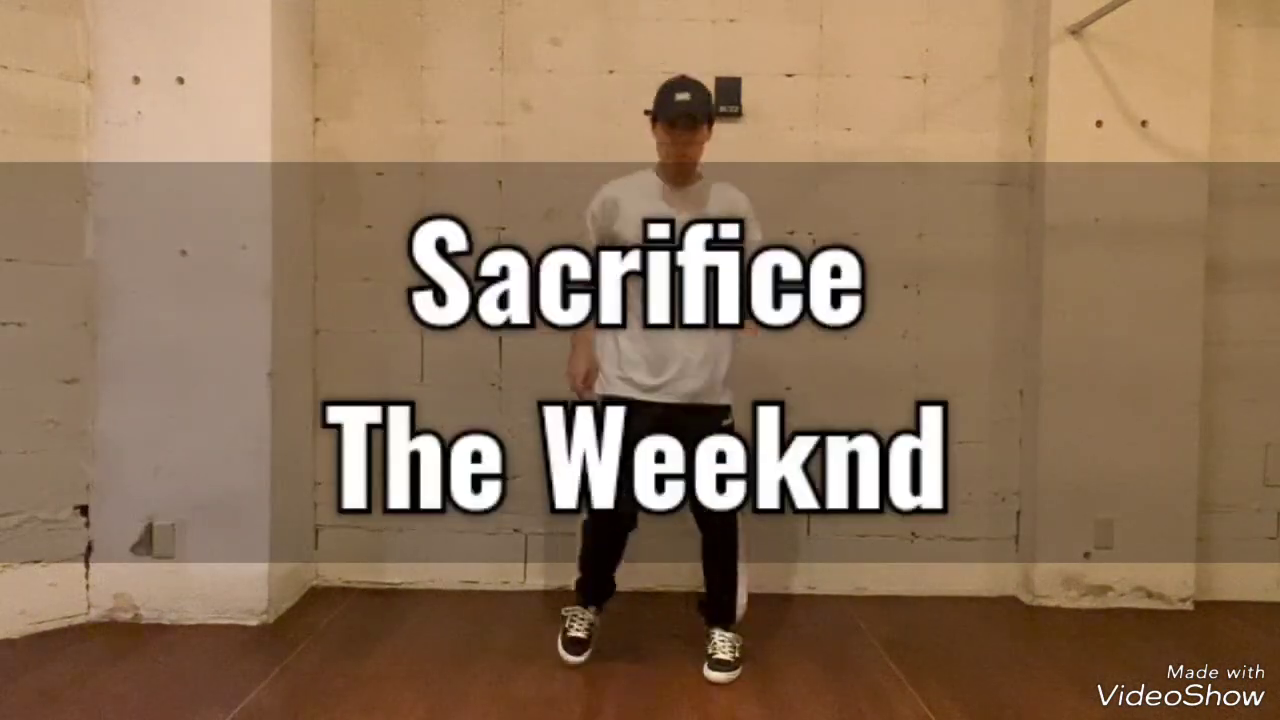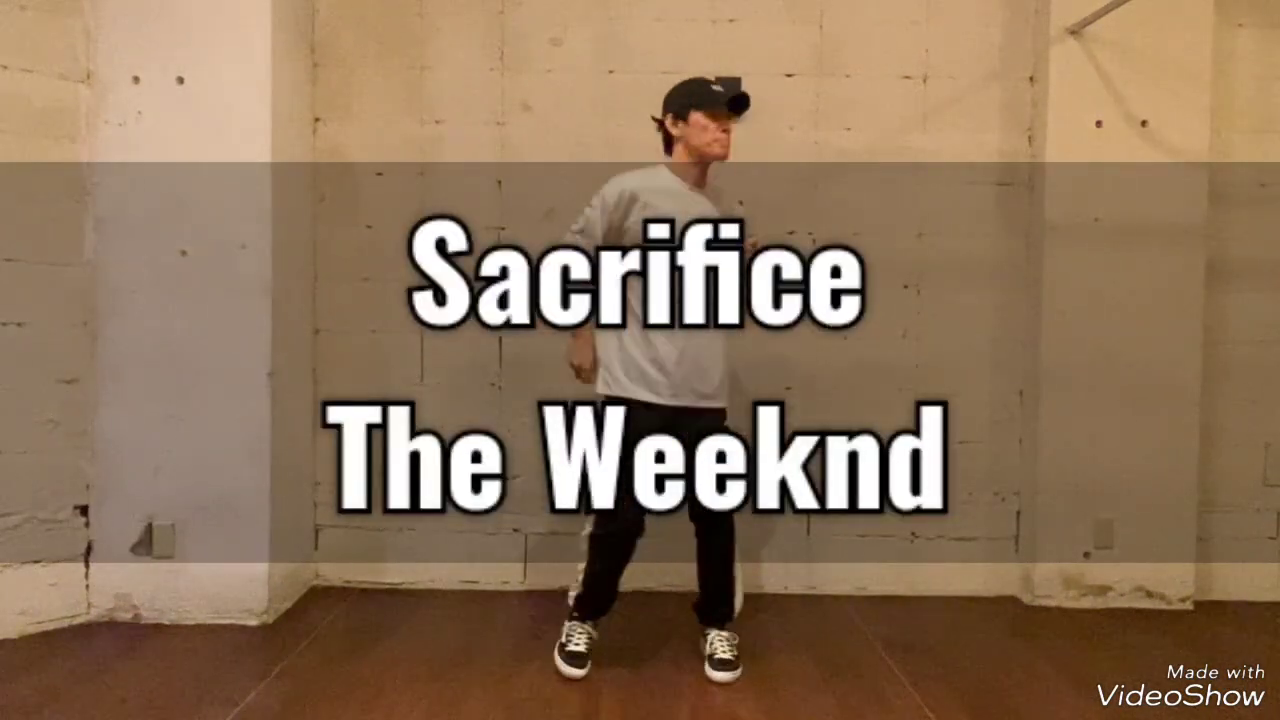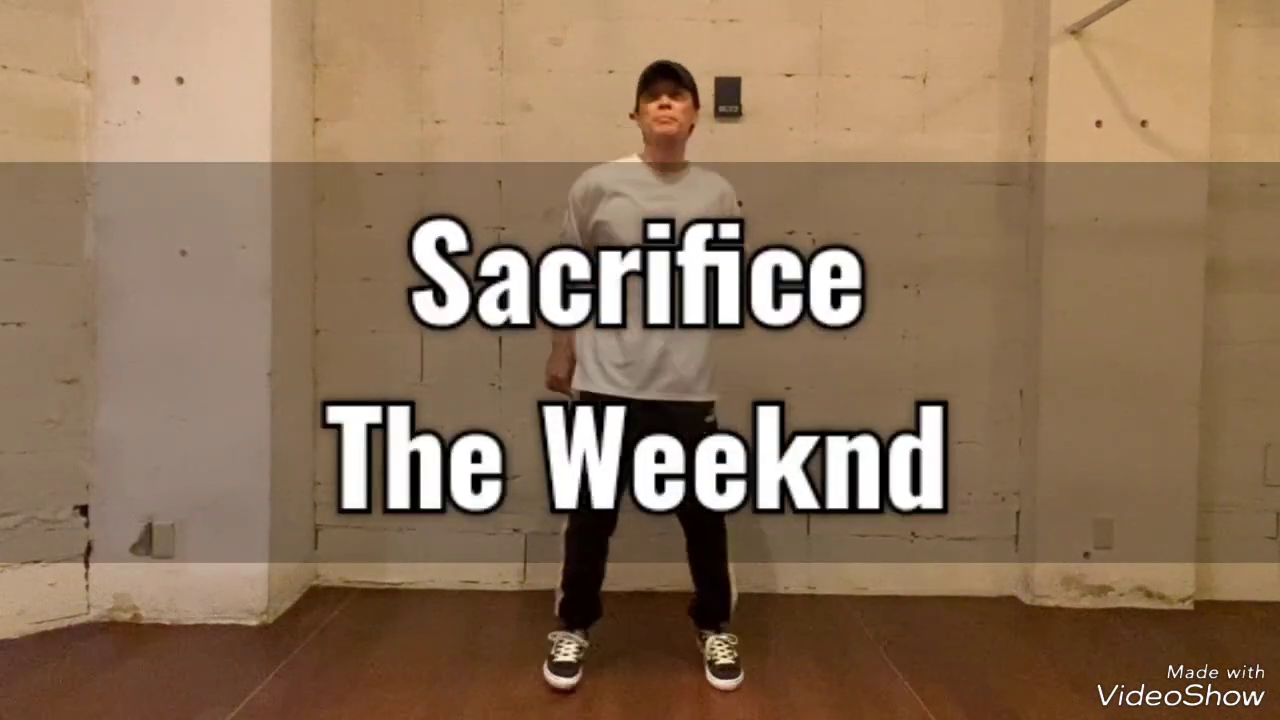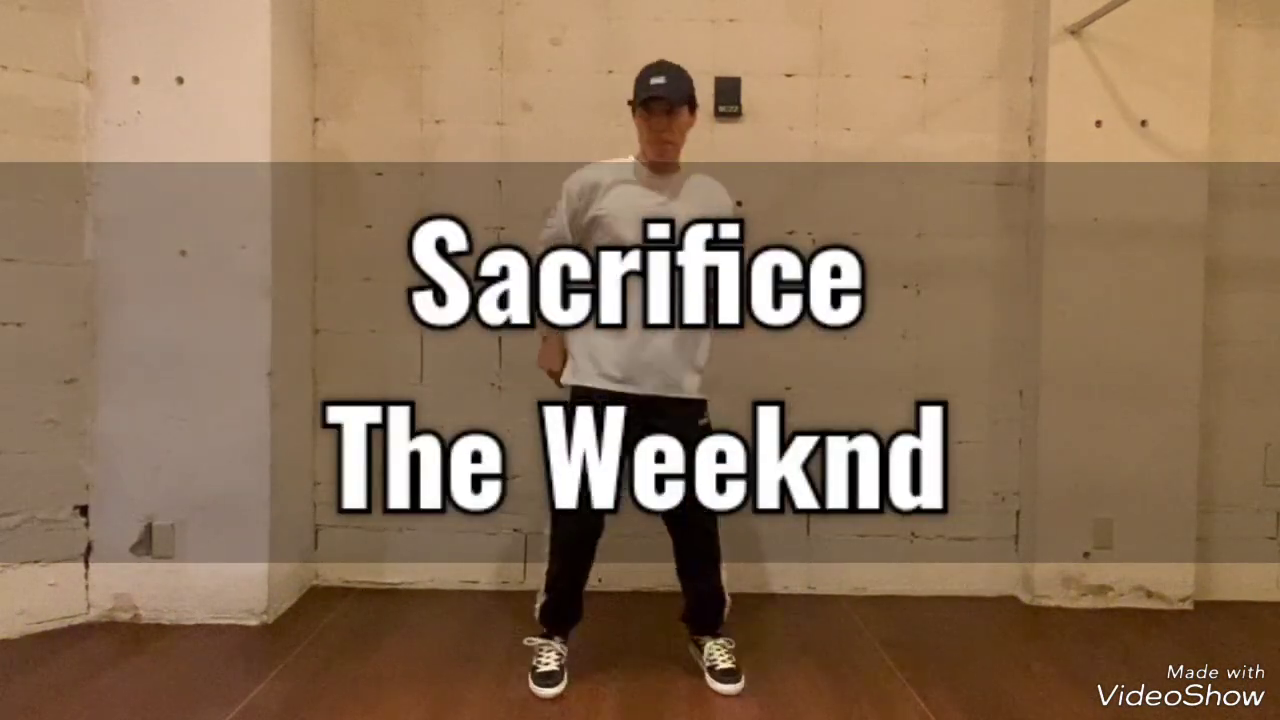
dt=1s
person 1, frame 1
left shoulder: (731, 203)
right shoulder: (617, 197)
left wrist: (747, 314)
right wrist: (582, 348)
left hip: (704, 390)
right hip: (627, 389)
left knee: (717, 514)
right knee: (613, 511)
left ankle: (722, 627)
right ankle: (585, 605)
person 1, frame 2
left shoulder: (723, 210)
right shoulder: (630, 190)
right wrist: (580, 339)
left hip: (705, 395)
right hip: (633, 391)
left knee: (715, 517)
right knee: (621, 516)
left ankle: (717, 627)
right ankle: (583, 620)
person 1, frame 3
left shoulder: (718, 194)
right shoulder: (597, 185)
right wrist: (560, 352)
left hip: (685, 387)
right hip: (606, 384)
left knee: (703, 515)
right knee: (592, 514)
left ankle: (715, 630)
right ankle: (572, 629)
person 1, frame 4
left shoulder: (713, 198)
right shoulder: (592, 182)
right wrist: (552, 340)
left hip: (678, 387)
right hip: (598, 381)
left knee: (694, 518)
right knee: (577, 513)
left ankle: (710, 635)
right ankle: (553, 636)
